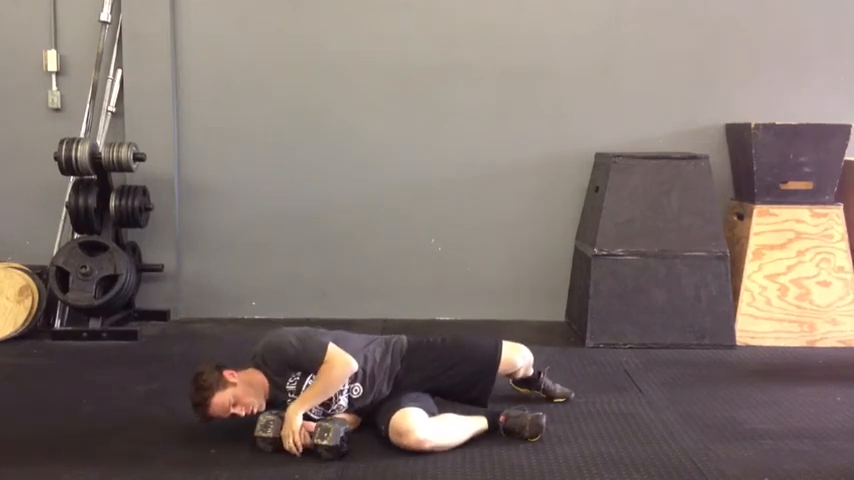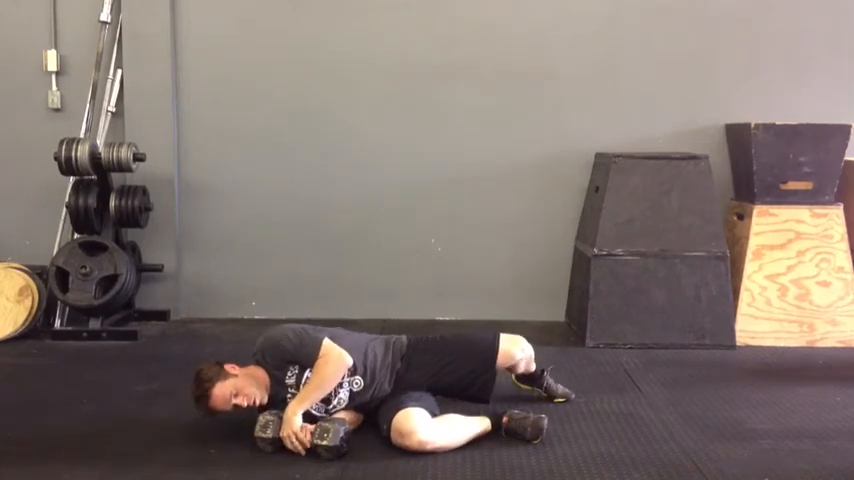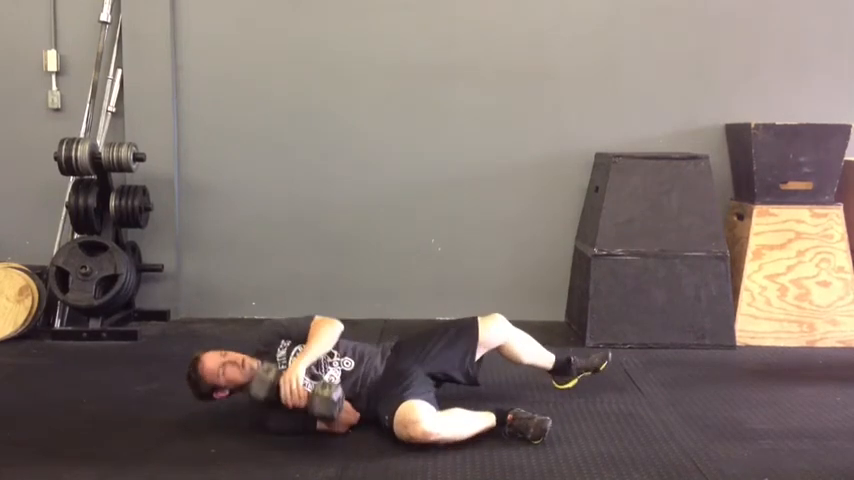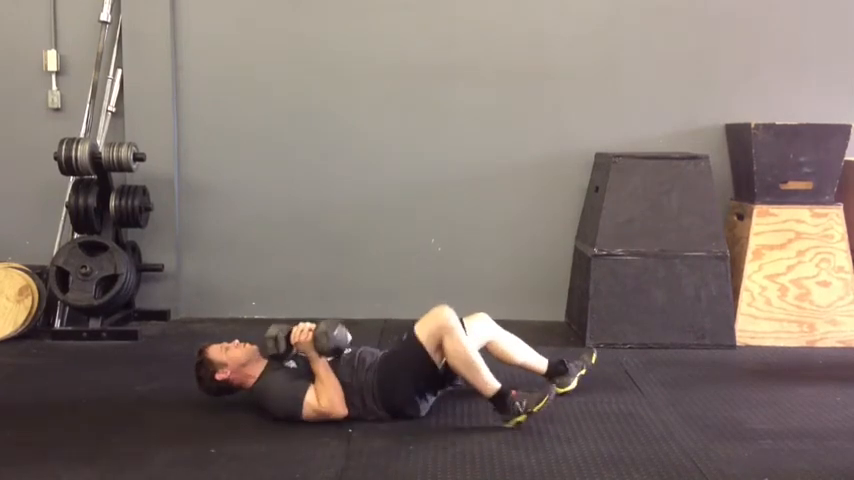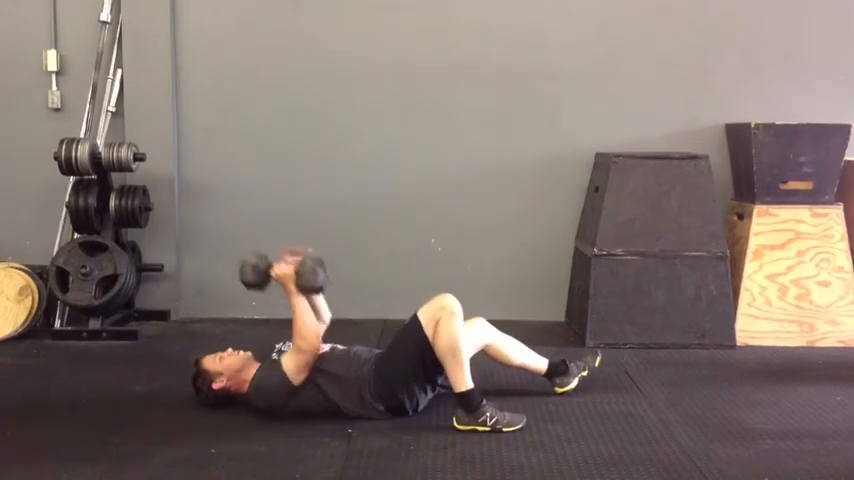
dt=0.5s
person 1, frame 1
left shoulder: (276, 348)
right shoulder: (274, 405)
left elbow: (344, 364)
right elbow: (351, 416)
left wrist: (297, 409)
right wrist: (310, 429)
left hip: (405, 359)
right hip: (385, 399)
left knee: (519, 357)
right knee: (412, 434)
left ankle: (531, 382)
right ankle: (495, 420)
person 1, frame 2
left shoulder: (275, 344)
right shoulder: (272, 406)
left elbow: (339, 359)
right elbow: (351, 415)
left wrist: (296, 408)
right wrist: (312, 430)
left hip: (406, 357)
right hip: (388, 398)
left knee: (517, 350)
right knee: (413, 435)
left ankle: (535, 379)
right ankle: (497, 422)
person 1, frame 3
left shoulder: (273, 339)
right shoulder: (274, 412)
left elbow: (330, 325)
right elbow: (347, 418)
left wrist: (304, 359)
right wrist: (306, 393)
left hip: (396, 355)
right hip: (385, 395)
left knee: (495, 325)
right knee: (419, 425)
left ankle: (562, 369)
right ankle: (503, 420)
person 1, frame 4
left shoulder: (280, 358)
right shoulder: (273, 391)
right elbow: (336, 408)
left wrist: (310, 333)
right wrist: (312, 354)
left hip: (393, 364)
right hip: (393, 391)
left knee: (481, 322)
right knee: (443, 317)
left ankle: (556, 373)
right ankle: (506, 402)
person 1, frame 5
left shoulder: (276, 369)
right shoulder: (268, 390)
left elbow: (319, 332)
right elbow: (309, 346)
left wrist: (307, 290)
right wrist: (291, 290)
left hip: (388, 374)
right hip: (390, 389)
left knee: (479, 328)
right knee: (446, 305)
left ankle: (558, 372)
right ankle: (472, 410)
